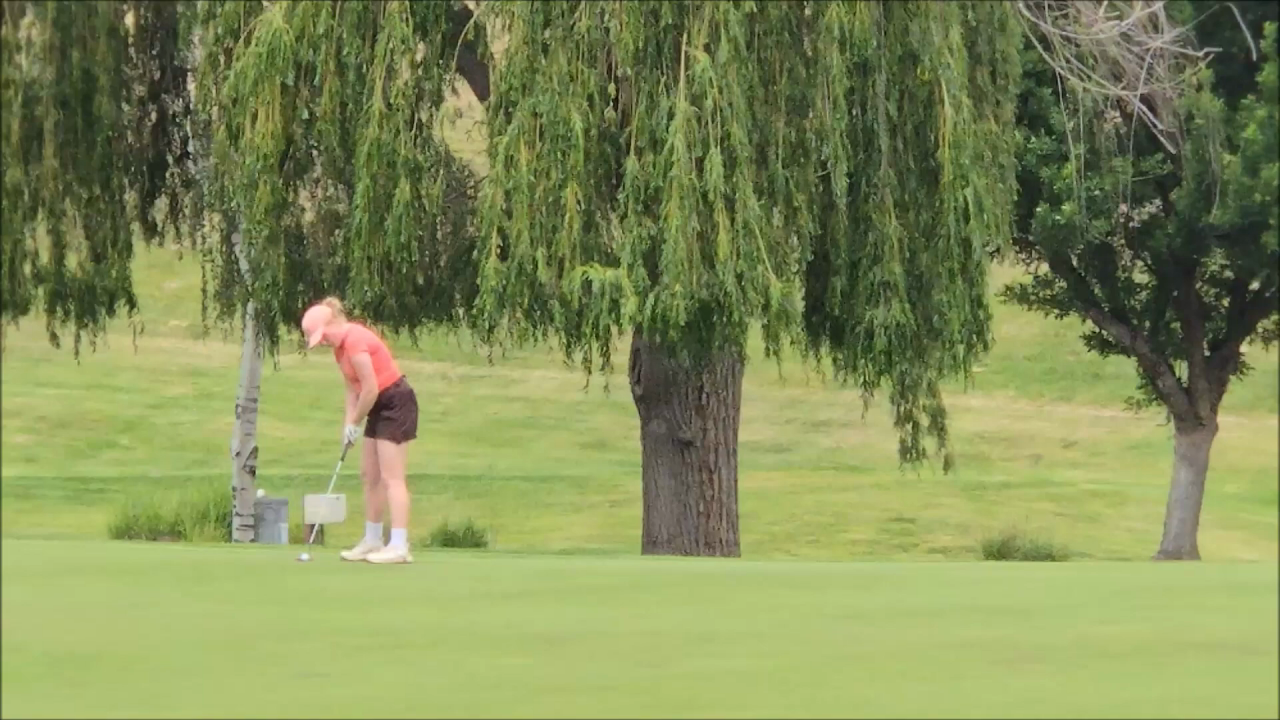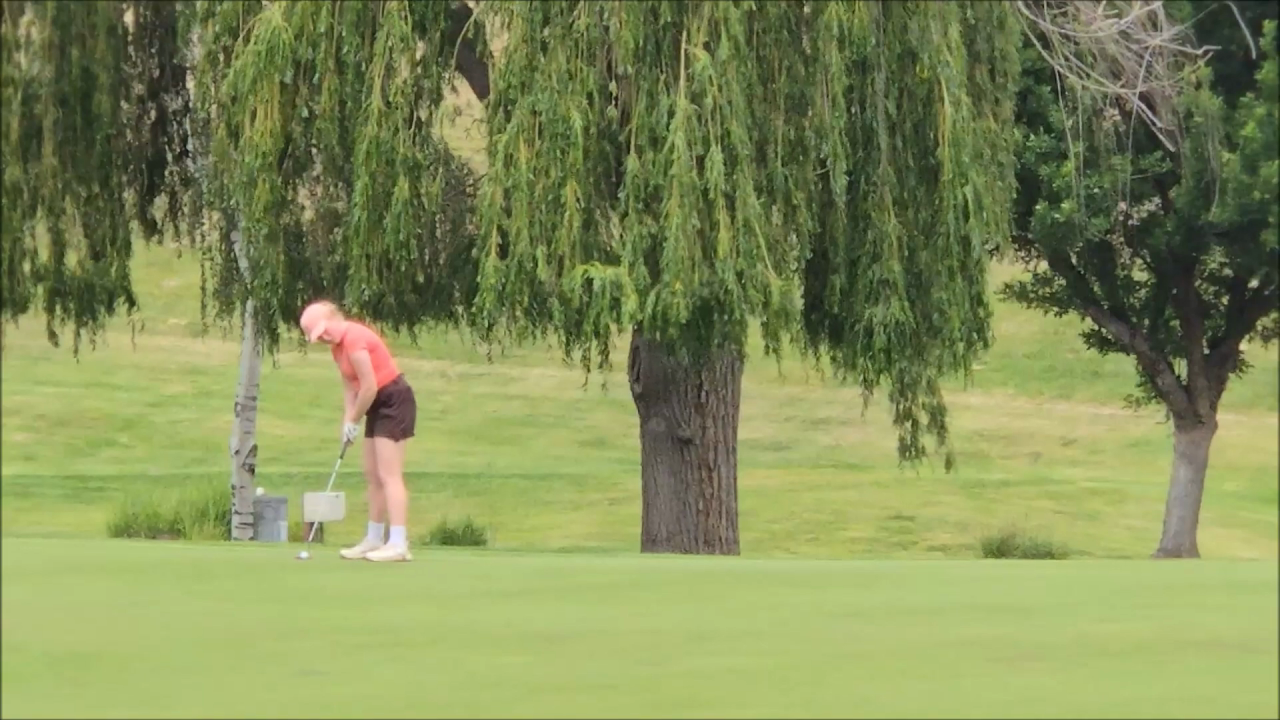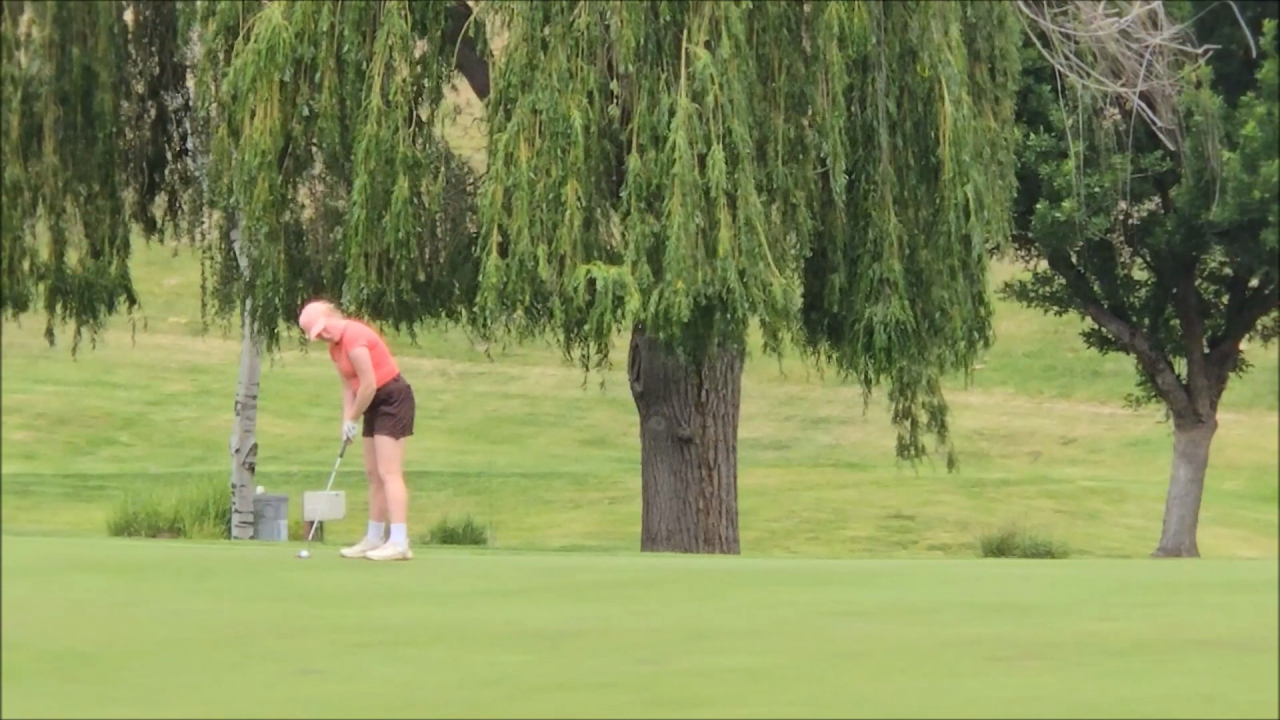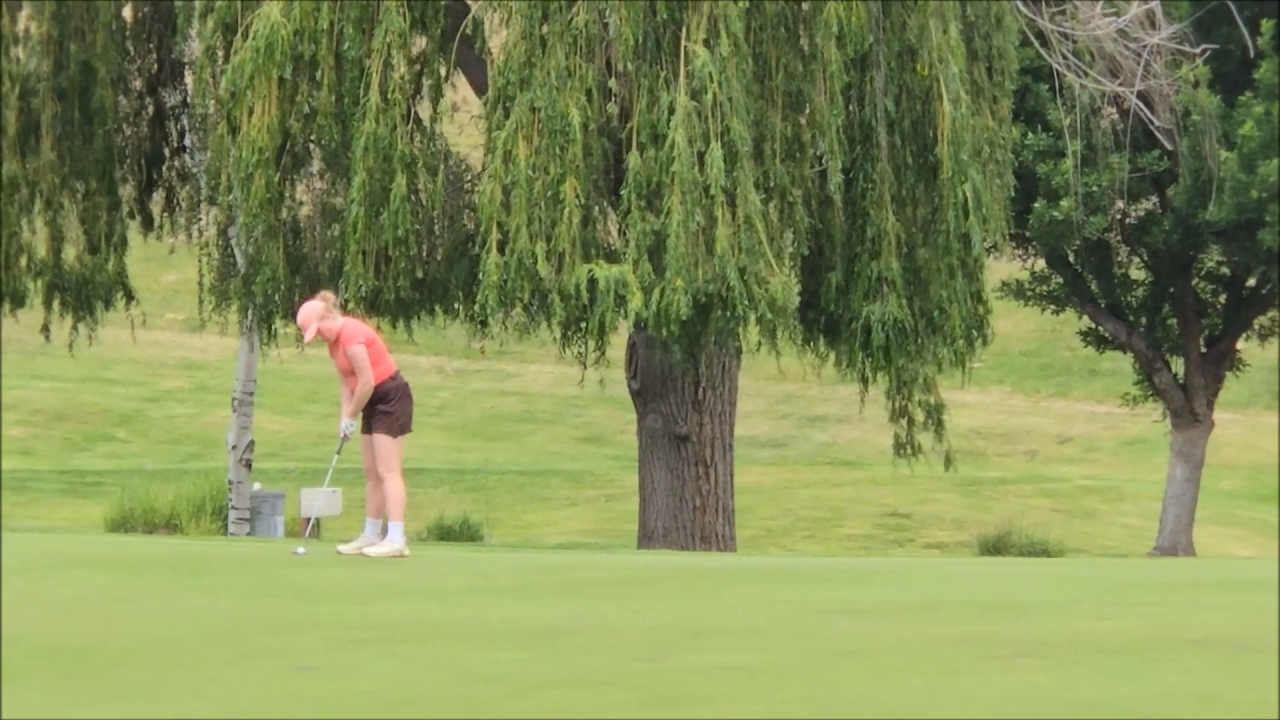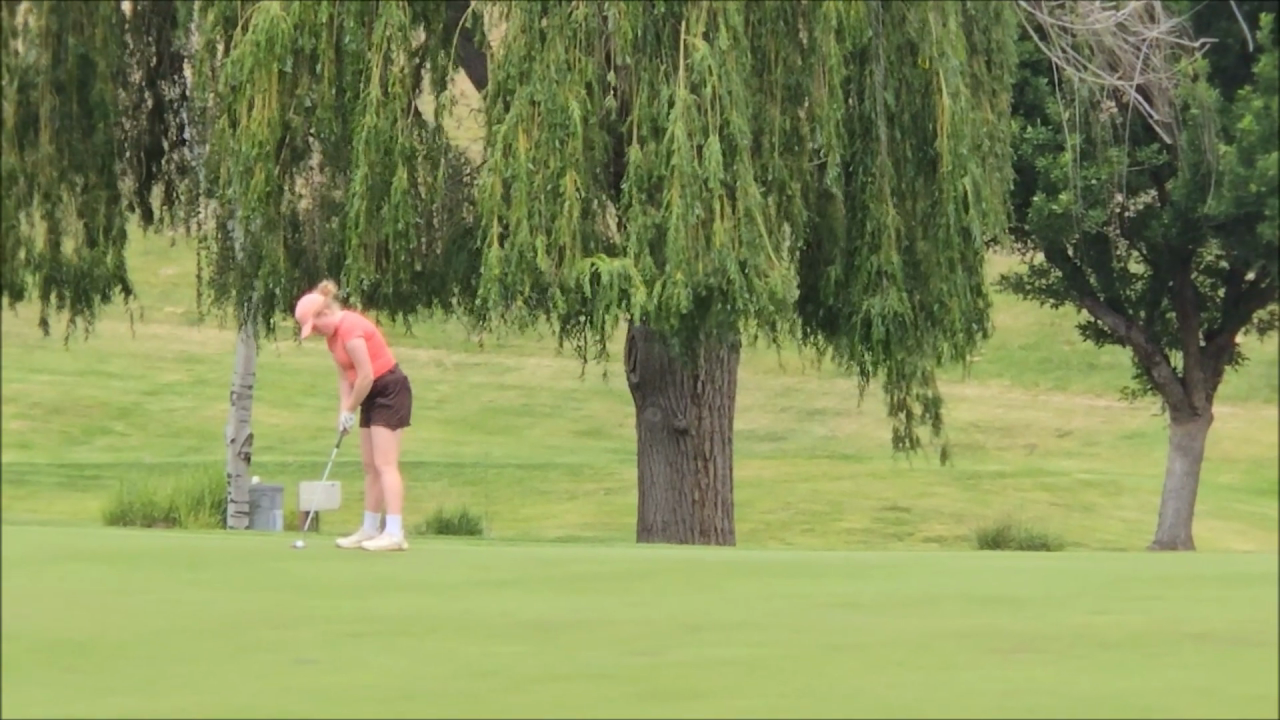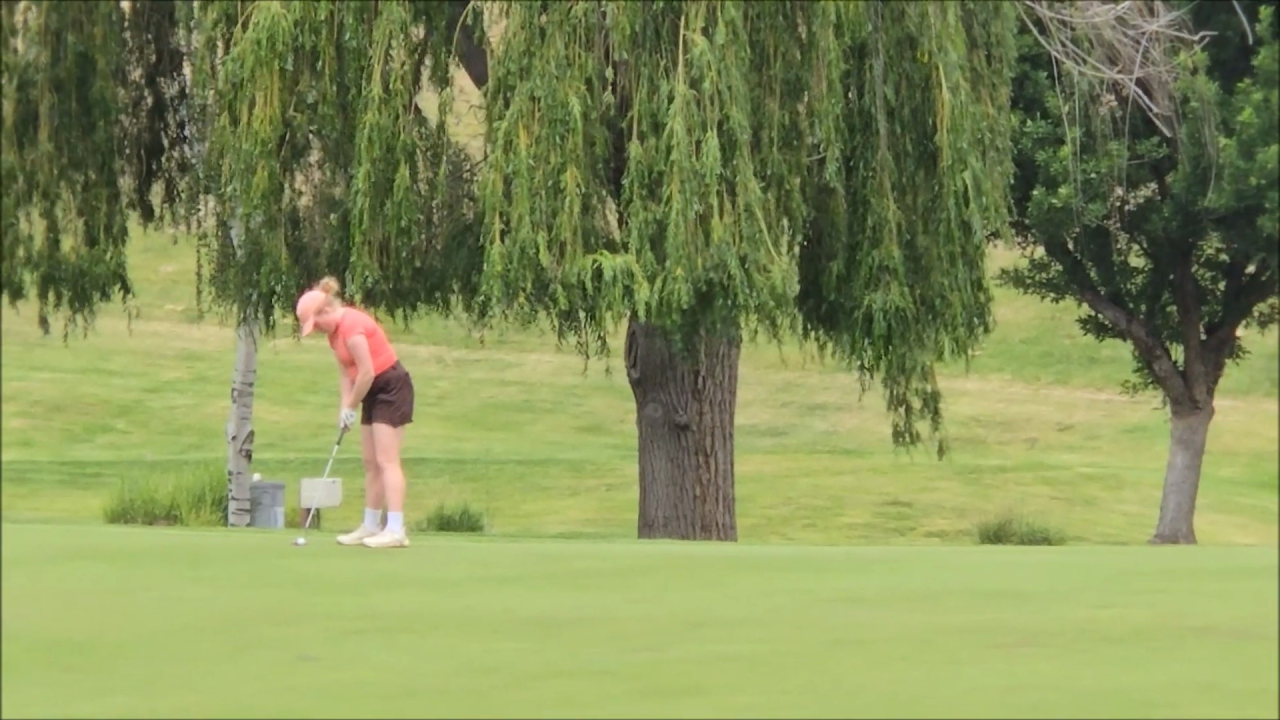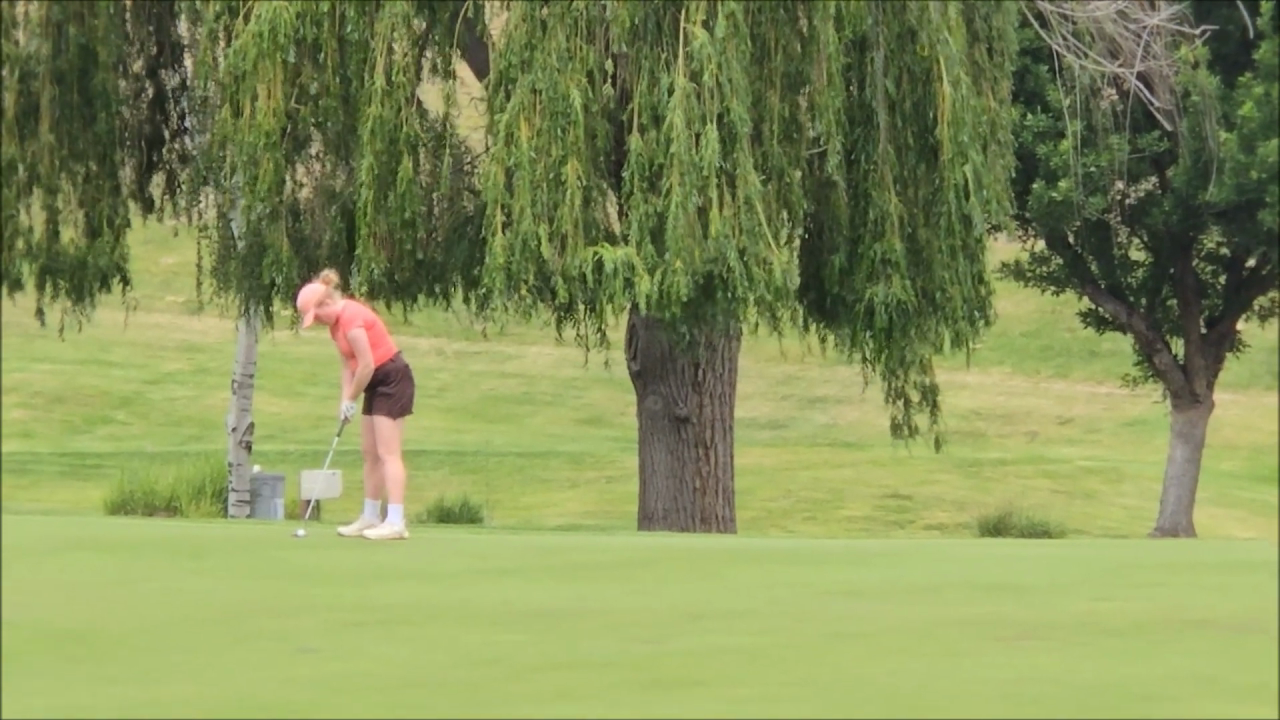
dt=0.2s
person 1, frame 1
left shoulder: (355, 341)
right shoulder: (341, 346)
left elbow: (371, 389)
right elbow: (352, 388)
left wrist: (354, 422)
right wrist: (349, 424)
left hip: (396, 405)
right hip: (379, 408)
left knee: (391, 477)
right knee: (370, 476)
left ankle: (399, 547)
right ankle: (372, 541)
person 1, frame 2
left shoulder: (354, 339)
right shoulder: (338, 346)
left elbow: (369, 387)
right elbow: (351, 387)
left wrist: (353, 420)
right wrist: (348, 422)
left hip: (394, 403)
right hip: (378, 406)
left knee: (388, 475)
right knee: (373, 476)
left ankle: (398, 544)
right ankle: (374, 540)
person 1, frame 3
left shoulder: (354, 337)
right shoulder: (336, 345)
left elbow: (369, 385)
right elbow: (349, 385)
left wrist: (352, 418)
right wrist: (347, 420)
left hip: (393, 401)
right hip: (376, 405)
left knee: (388, 473)
right knee: (374, 475)
left ankle: (399, 542)
right ankle: (374, 538)
person 1, frame 4
left shoulder: (351, 334)
right shoulder: (334, 342)
left elbow: (367, 382)
right elbow: (346, 383)
left wrist: (351, 416)
right wrist: (345, 418)
left hip: (391, 399)
right hip: (374, 403)
left knee: (387, 471)
right knee: (372, 472)
left ankle: (396, 540)
right ankle: (371, 536)
person 1, frame 5
left shoulder: (350, 328)
right shoulder: (333, 335)
left elbow: (366, 376)
right elbow: (345, 376)
left wrist: (350, 409)
right wrist: (344, 411)
left hip: (390, 392)
right hip: (372, 396)
left knee: (384, 464)
right knee: (370, 466)
left ankle: (395, 533)
right ankle: (370, 529)
person 1, frame 6
left shoulder: (351, 325)
right shoulder: (335, 332)
left elbow: (367, 373)
right elbow: (347, 373)
left wrist: (351, 407)
right wrist: (345, 408)
left hip: (392, 389)
right hip: (374, 393)
left knee: (386, 461)
right knee: (371, 462)
left ankle: (396, 530)
right ankle: (371, 526)
person 1, frame 7
left shoulder: (351, 317)
right shoulder: (336, 323)
left elbow: (366, 366)
right elbow: (348, 365)
left wrist: (351, 398)
right wrist: (346, 400)
left hip: (392, 380)
right hip: (376, 384)
left knee: (387, 453)
right knee: (370, 454)
left ankle: (395, 522)
right ankle: (370, 518)
